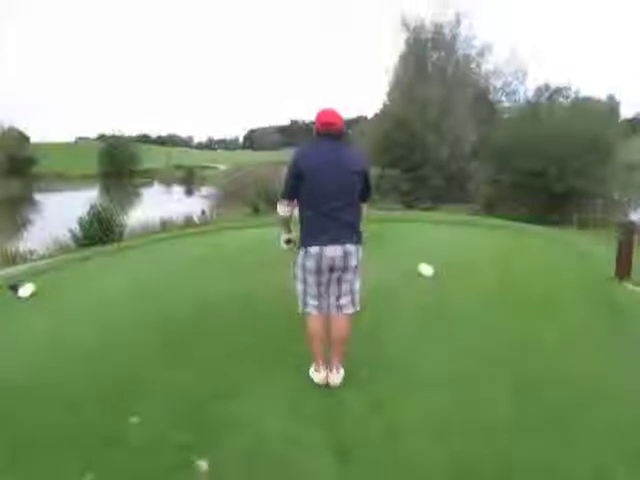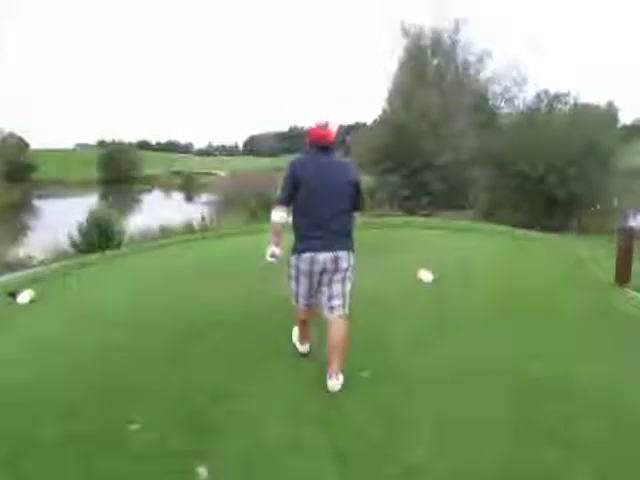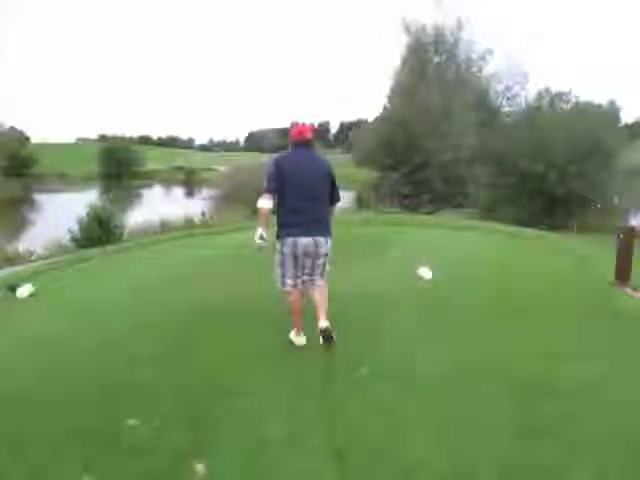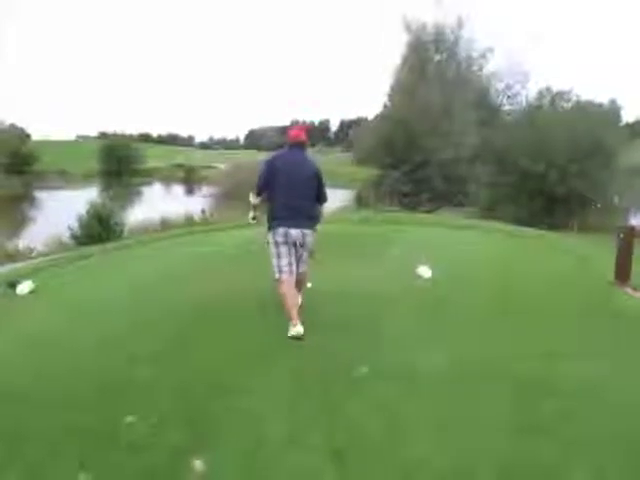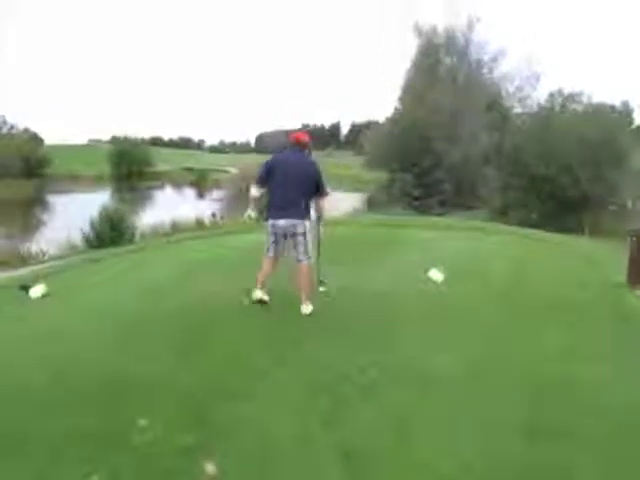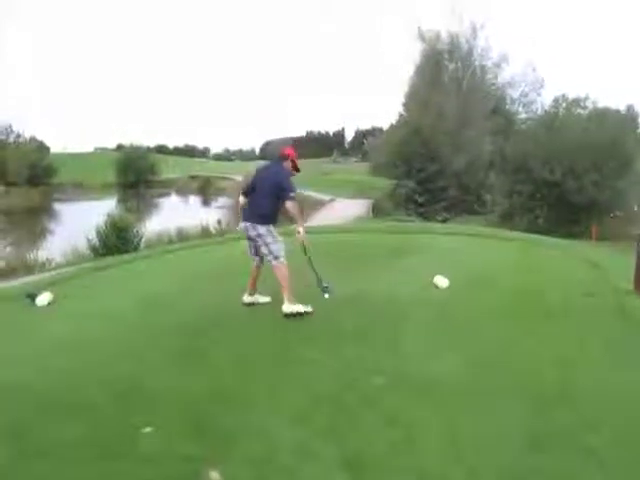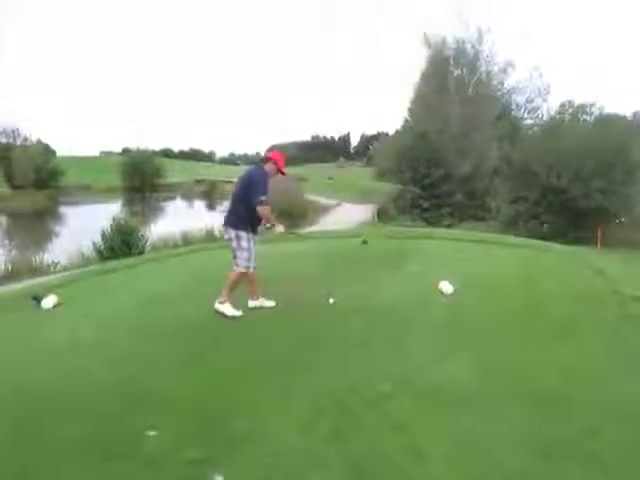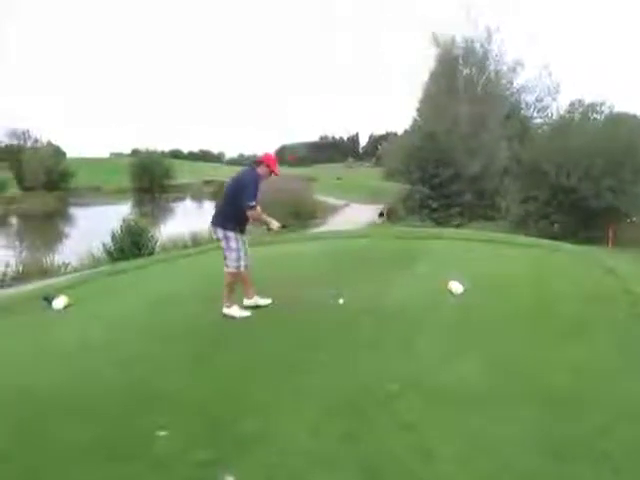
dt=0.4s
person 1, frame 1
left shoulder: (302, 156)
right shoulder: (358, 159)
left elbow: (286, 202)
left wrist: (286, 231)
left hip: (312, 244)
right hip: (348, 244)
left knee: (314, 308)
right knee: (342, 309)
left ankle: (318, 368)
right ankle: (336, 369)
person 1, frame 2
left shoulder: (297, 166)
right shoulder: (349, 170)
left elbow: (281, 208)
right elbow: (356, 209)
left wrist: (274, 243)
left hip: (306, 249)
right hip: (341, 250)
left knee: (304, 302)
right knee: (337, 312)
left ankle: (303, 341)
right ankle: (334, 374)
person 1, frame 3
left shoulder: (280, 163)
right shoulder: (325, 165)
left elbow: (267, 198)
right elbow: (333, 202)
left wrist: (261, 227)
left hip: (290, 235)
right hip: (320, 235)
left knee: (292, 286)
right knee: (317, 281)
left ankle: (299, 332)
right ankle: (323, 322)
person 1, frame 4
left shoulder: (273, 162)
right shoulder: (313, 166)
left elbow: (257, 194)
right elbow: (320, 202)
left wrist: (254, 210)
right wrist: (315, 223)
left hip: (280, 227)
right hip: (306, 227)
left knee: (285, 276)
right knee: (301, 269)
left ankle: (295, 323)
right ankle: (296, 298)
person 1, frame 5
left shoulder: (274, 160)
right shoulder: (312, 165)
left elbow: (257, 187)
right elbow: (320, 198)
left wrist: (251, 208)
left hip: (275, 218)
right hip: (300, 220)
left knee: (271, 255)
right knee: (303, 261)
left ankle: (259, 290)
right ankle: (306, 303)
person 1, frame 6
left shoulder: (261, 171)
right shoulder: (283, 175)
left elbow: (243, 196)
right elbow: (290, 203)
left wrist: (243, 215)
right wrist: (299, 225)
left hip: (248, 222)
right hip: (262, 224)
left knee: (258, 260)
right knee: (278, 261)
left ankle: (250, 295)
right ankle: (289, 303)
person 1, frame 7
left shoulder: (254, 173)
right shoulder: (260, 176)
right elbow: (261, 207)
left wrist: (266, 221)
right wrist: (276, 224)
left hip: (241, 225)
right hip: (239, 227)
left knee: (250, 265)
right knee: (242, 267)
left ankle: (254, 298)
right ankle: (222, 301)
person 1, frame 8
left shoulder: (248, 175)
right shoulder: (250, 180)
left elbow: (251, 207)
right elbow: (251, 212)
left wrist: (267, 220)
right wrist: (269, 222)
left hip: (233, 225)
right hip: (227, 227)
left knee: (242, 263)
right knee: (234, 266)
left ankle: (250, 297)
right ankle: (228, 305)
